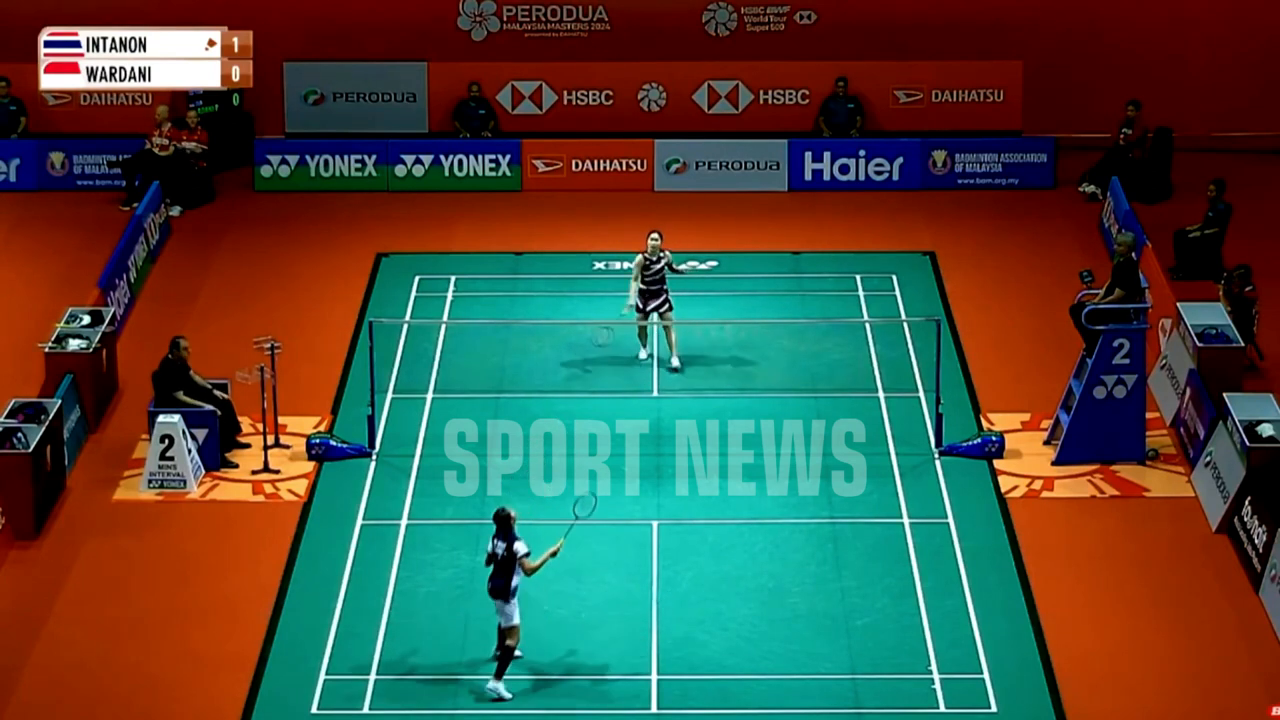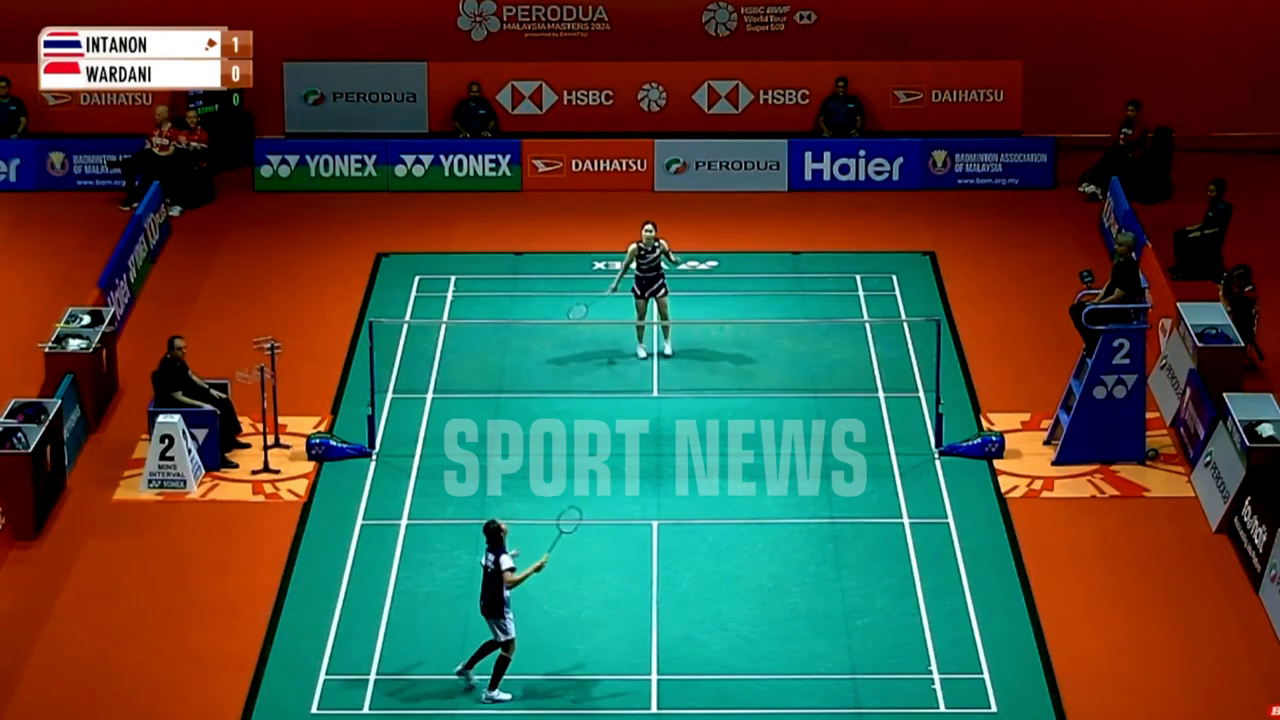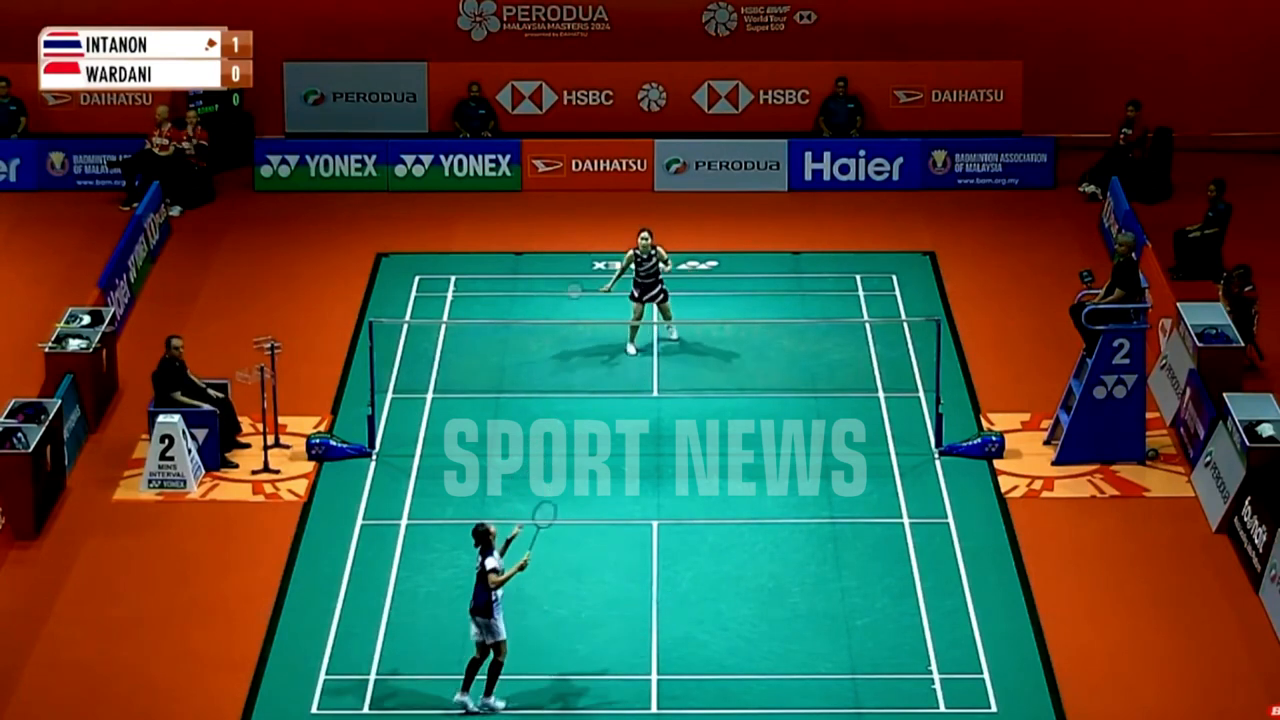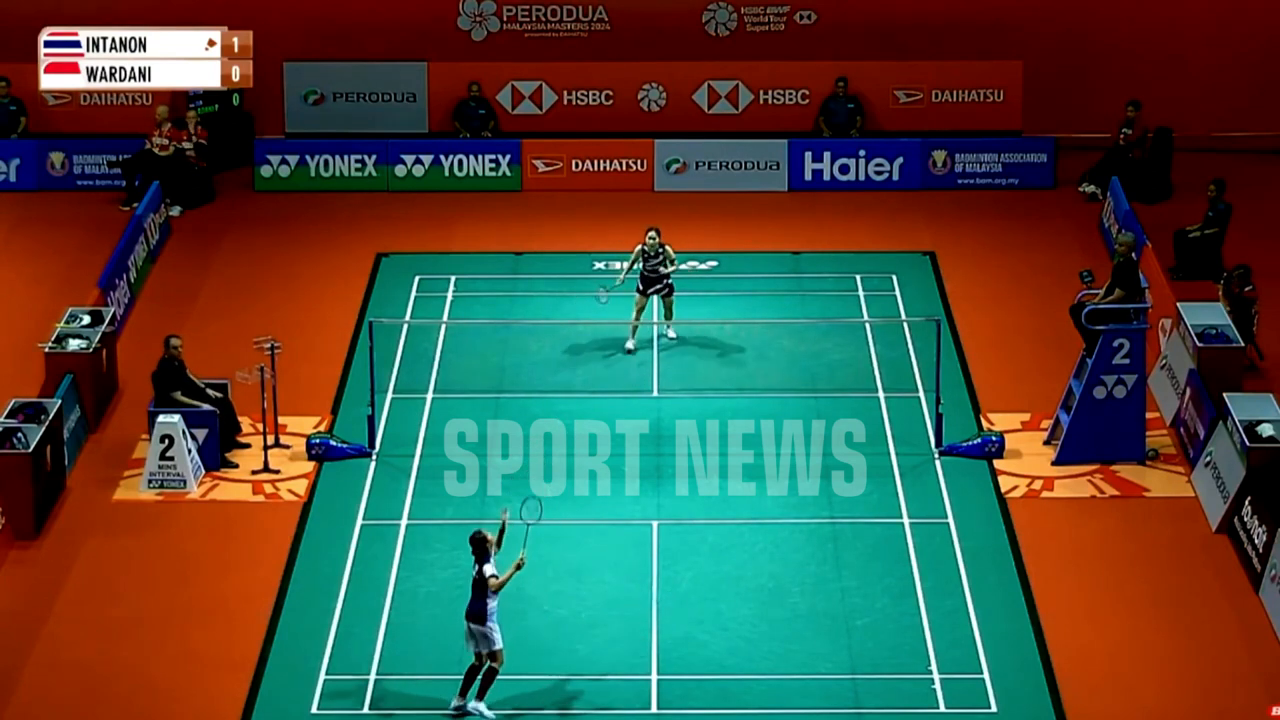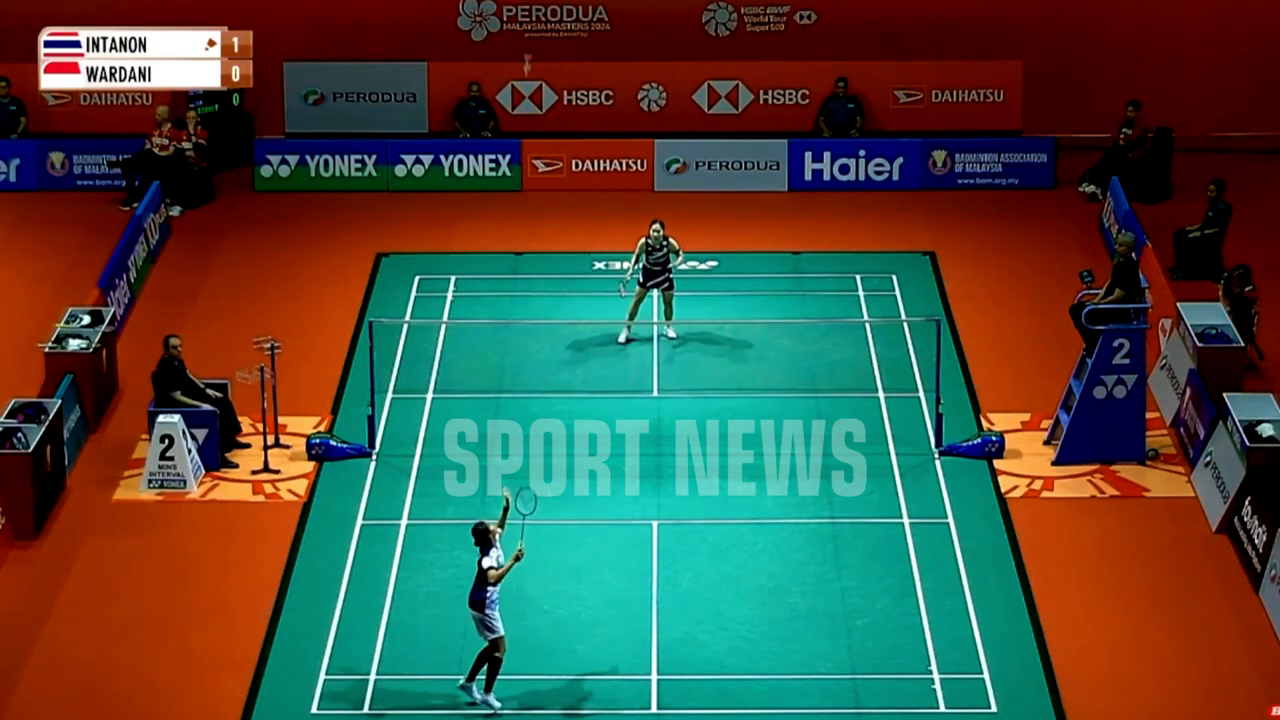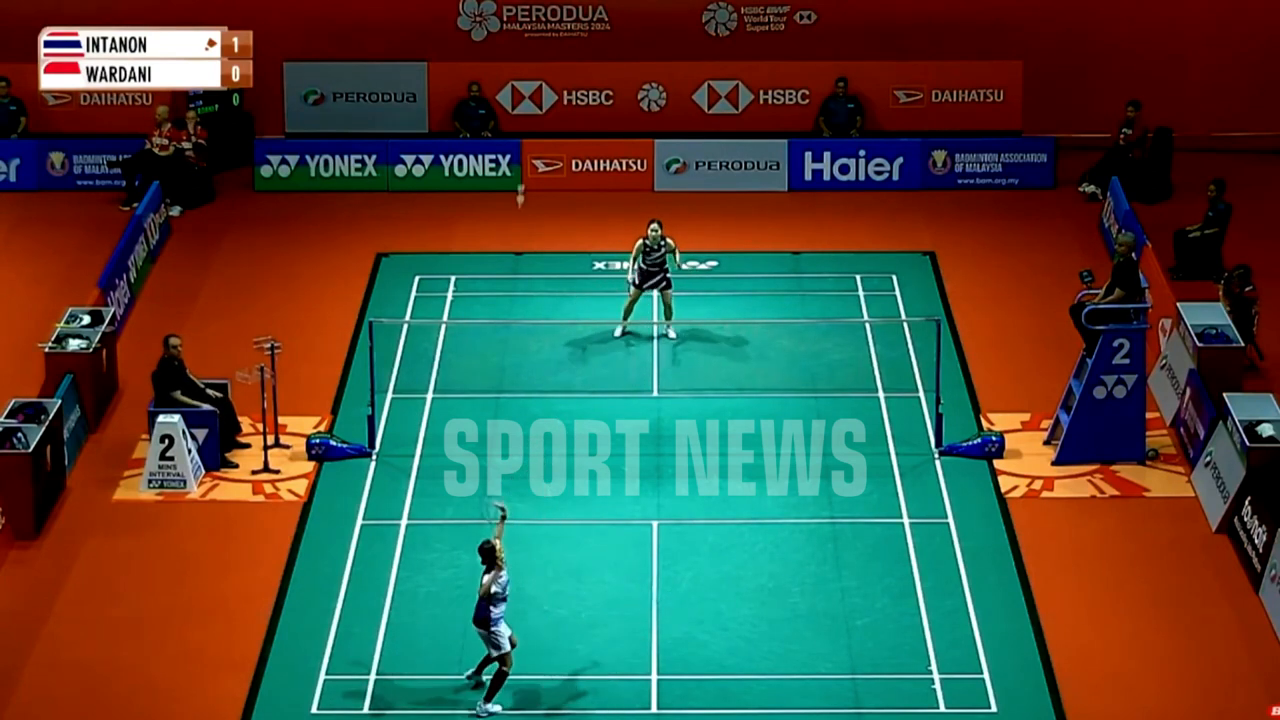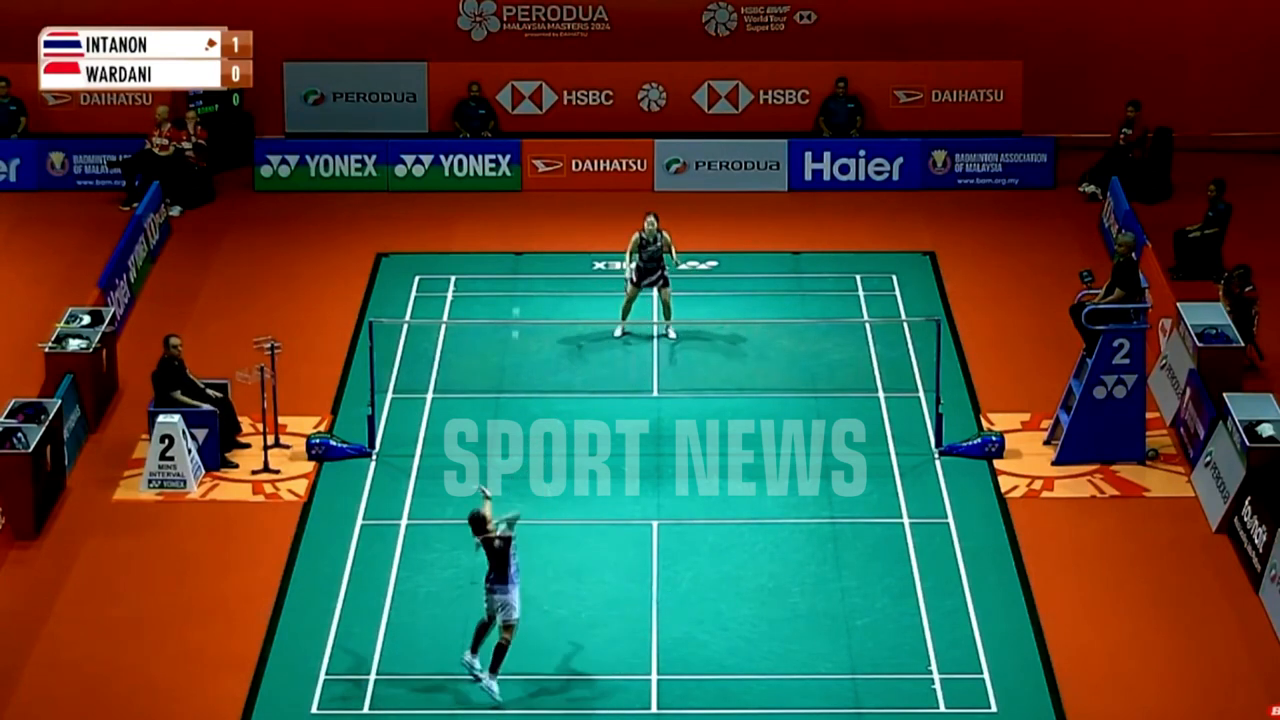
dt=0.2s
person 1, frame 1
left shoulder: (496, 537)
right shoulder: (516, 543)
left elbow: (488, 563)
right elbow: (528, 569)
right wrist: (549, 554)
left hip: (494, 587)
right hip: (506, 593)
left knee: (507, 620)
right knee: (513, 638)
left ankle: (501, 651)
right ankle: (496, 682)
person 1, frame 2
left shoulder: (490, 550)
right shoulder: (504, 557)
right elbow: (510, 582)
right wrist: (532, 570)
left hip: (487, 605)
right hip: (498, 608)
left knee: (496, 642)
right knee: (508, 649)
left ankle: (465, 668)
right ankle: (491, 691)
person 1, frame 3
left shoulder: (486, 551)
right shoulder: (489, 557)
right elbow: (493, 582)
left wrist: (510, 539)
right wrist: (516, 569)
left hip: (477, 609)
right hip: (488, 611)
left knee: (481, 653)
right knee: (499, 654)
left ankle: (462, 695)
right ankle: (488, 698)
person 1, frame 4
left shoulder: (484, 557)
right shoulder: (487, 566)
left elbow: (497, 547)
right elbow: (495, 587)
left wrist: (503, 528)
right wrist: (513, 570)
left hip: (473, 616)
right hip: (483, 619)
left knee: (479, 661)
right knee: (497, 661)
left ankle: (459, 701)
right ankle: (477, 703)
person 1, frame 5
left shoulder: (493, 543)
right shoulder: (488, 556)
left elbow: (500, 526)
right elbow: (493, 579)
left wrist: (506, 508)
right wrist: (513, 561)
left hip: (484, 605)
right hip: (484, 607)
left knee: (494, 646)
right knee: (499, 649)
left ankle: (469, 682)
right ankle: (486, 695)
person 1, frame 6
left shoulder: (496, 562)
right shoulder: (491, 574)
left elbow: (498, 537)
right elbow: (483, 594)
left wrist: (503, 519)
right wrist: (495, 574)
left hip: (491, 620)
right hip: (489, 623)
left knee: (511, 644)
right knee: (506, 664)
left ankle: (476, 673)
right ankle: (485, 705)
person 1, frame 7
left shoulder: (483, 536)
right shoulder: (499, 535)
left elbow: (487, 517)
left wrist: (487, 499)
left hip: (493, 585)
right hip: (505, 589)
left knee: (488, 620)
right knee: (506, 634)
left ankle: (471, 656)
right ankle: (490, 678)
